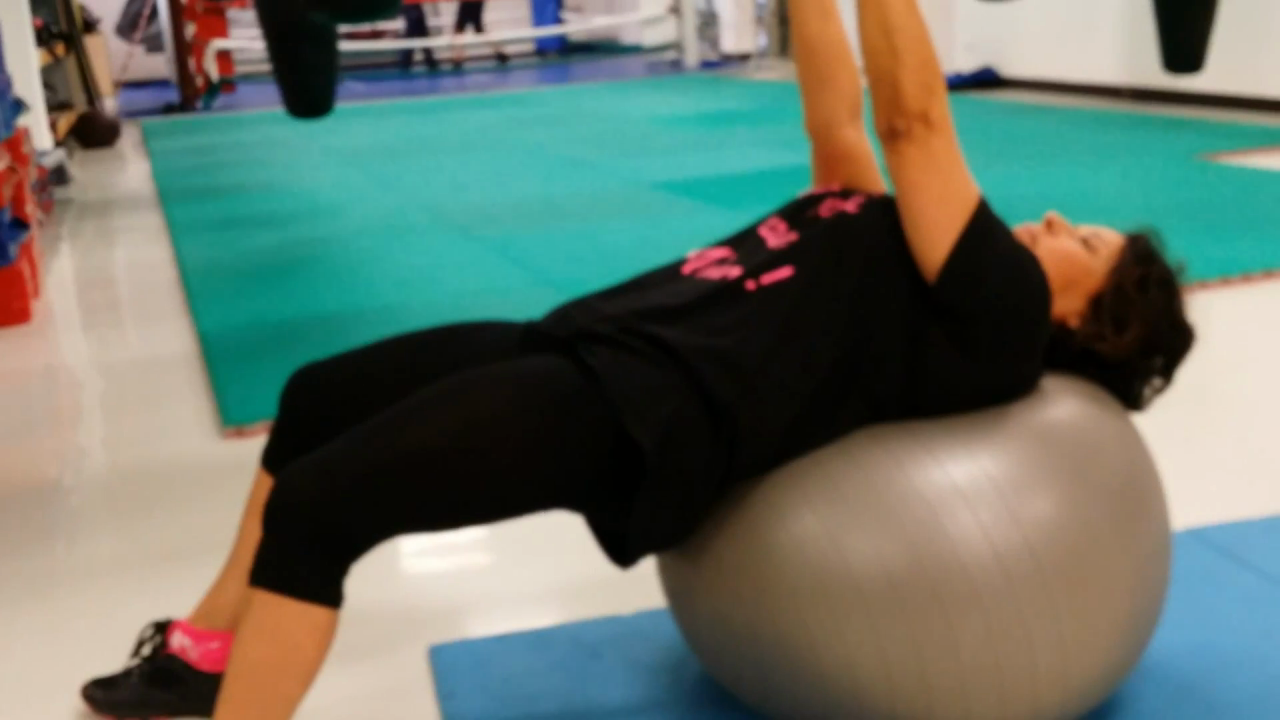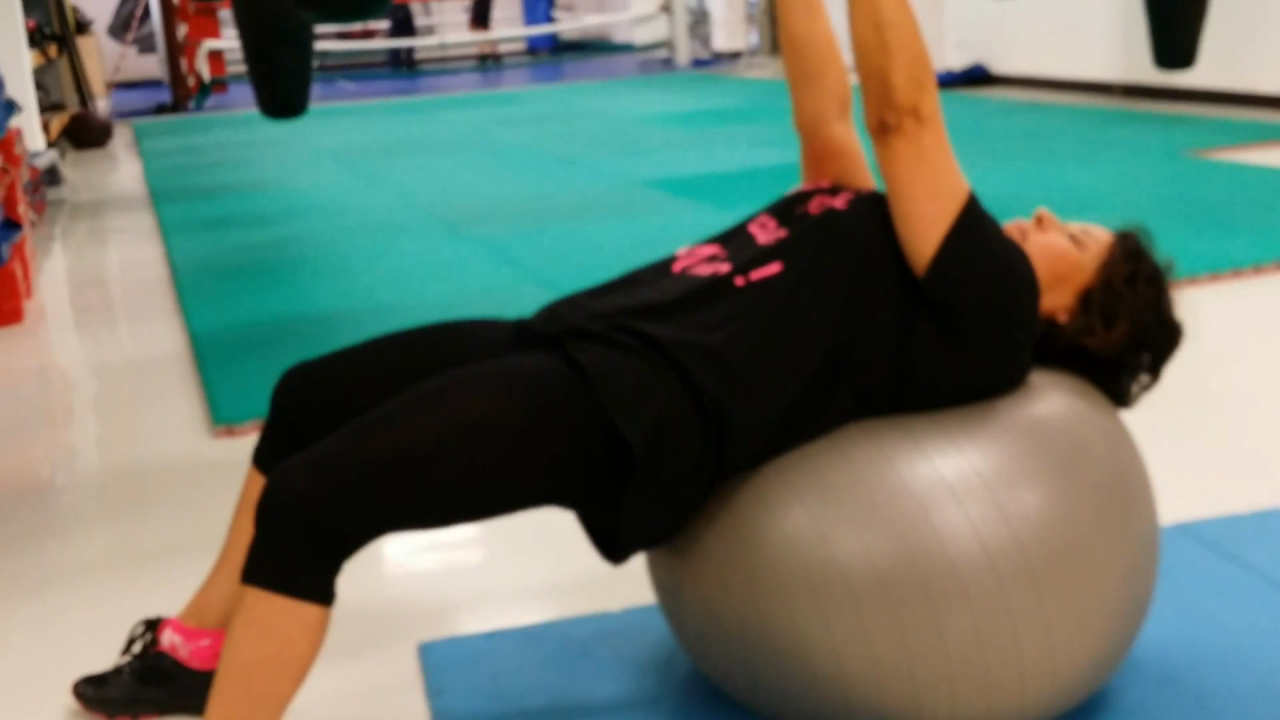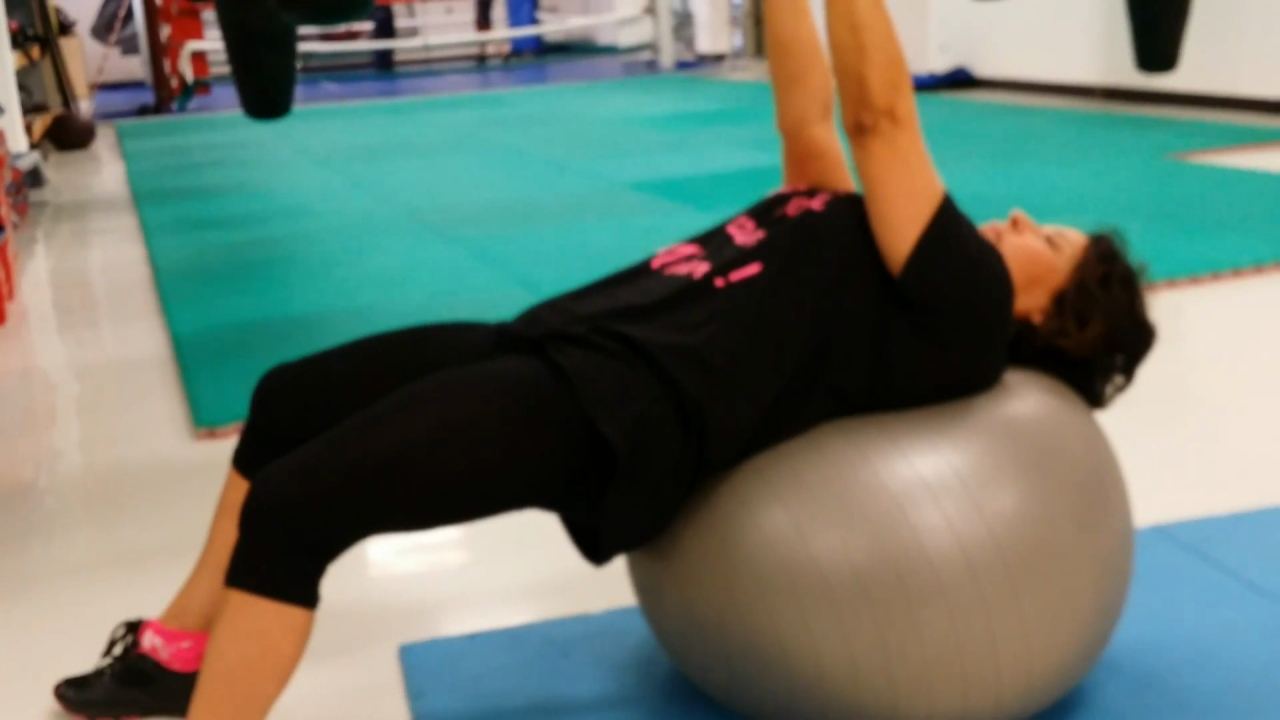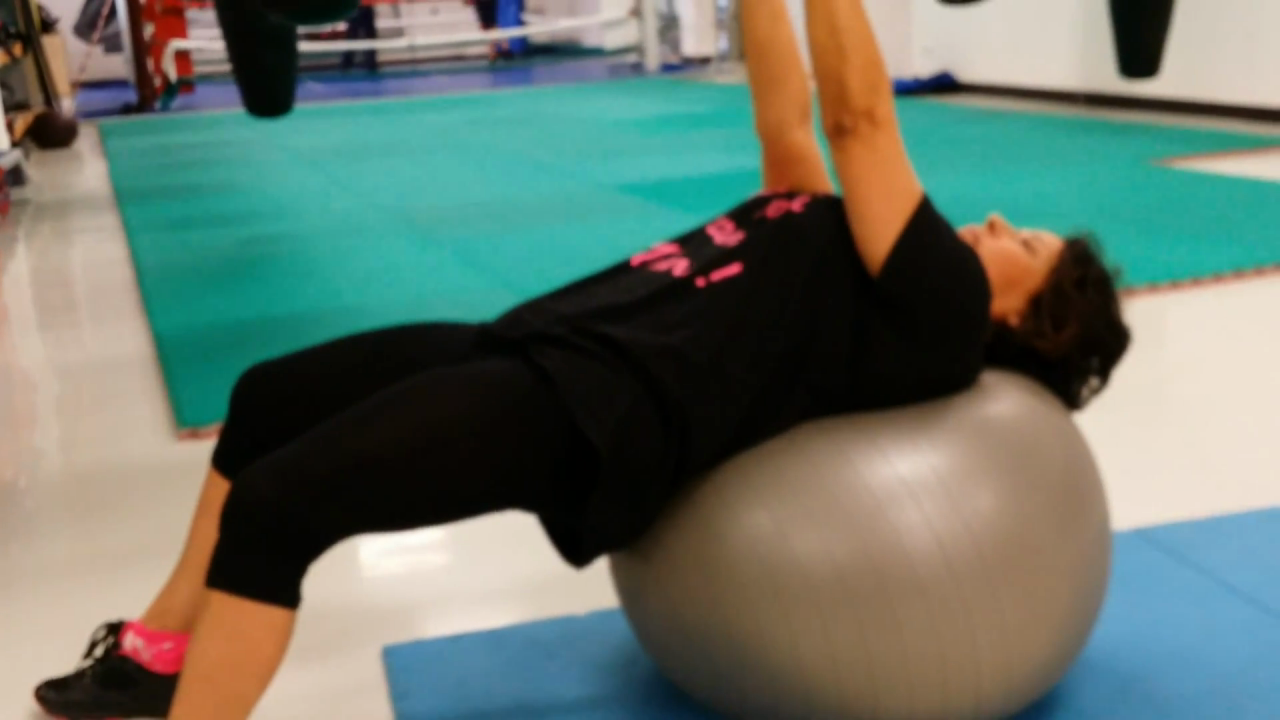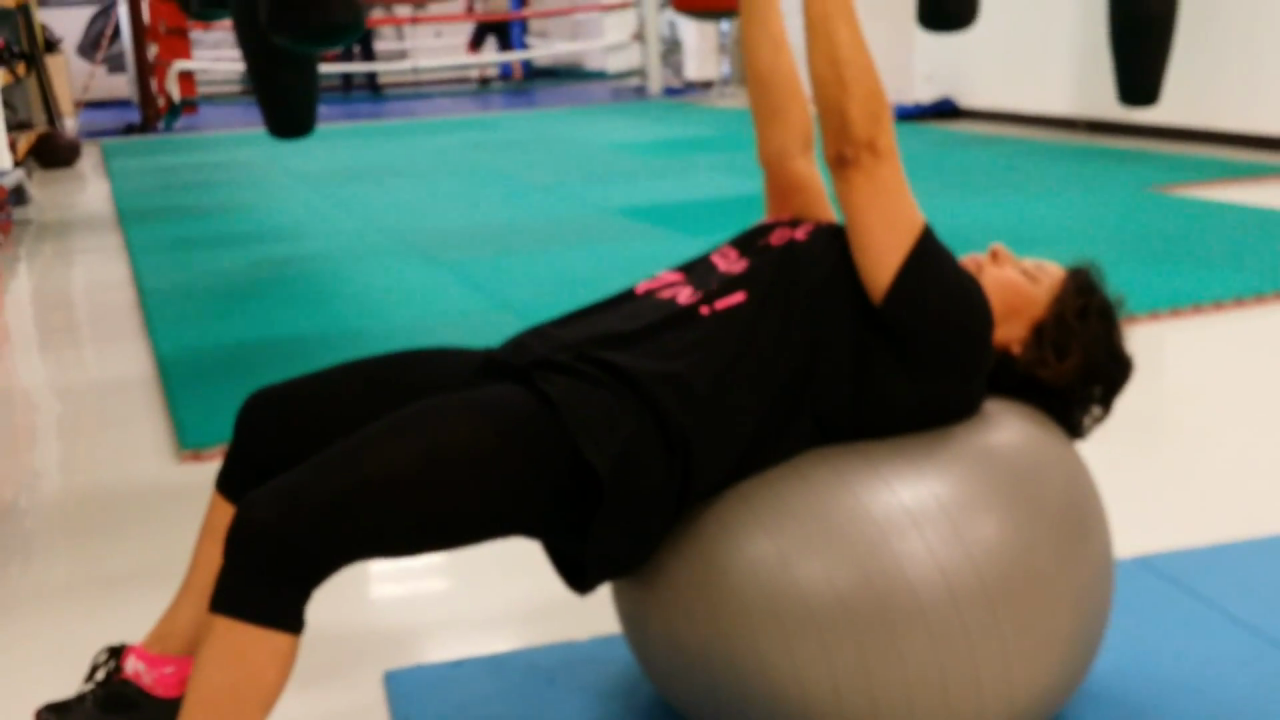
dt=0.4s
person 1, frame 1
left shoulder: (999, 317)
right shoulder: (920, 255)
left elbow: (913, 120)
right elbow: (837, 116)
left hip: (648, 411)
right hip: (595, 345)
left knee: (317, 505)
right knee: (315, 400)
person 1, frame 2
left shoulder: (985, 310)
right shoulder: (905, 255)
left elbow: (904, 114)
right elbow: (825, 110)
left hip: (641, 406)
right hip: (586, 342)
left knee: (308, 501)
right knee: (306, 399)
person 1, frame 3
left shoulder: (962, 310)
right shoulder: (881, 253)
left elbow: (879, 115)
right elbow: (810, 114)
left hip: (619, 410)
right hip: (565, 346)
left knee: (295, 508)
right knee: (285, 403)
person 1, frame 4
left shoulder: (940, 311)
right shoulder: (869, 261)
left elbow: (857, 118)
right elbow: (788, 118)
left hip: (599, 412)
right hip: (547, 347)
left knee: (275, 505)
right knee: (265, 401)
person 1, frame 5
left shoulder: (941, 340)
right shoulder: (862, 280)
left elbow: (860, 146)
right elbow: (790, 146)
left hip: (601, 440)
right hip: (554, 375)
left knee: (281, 530)
right knee: (270, 423)
